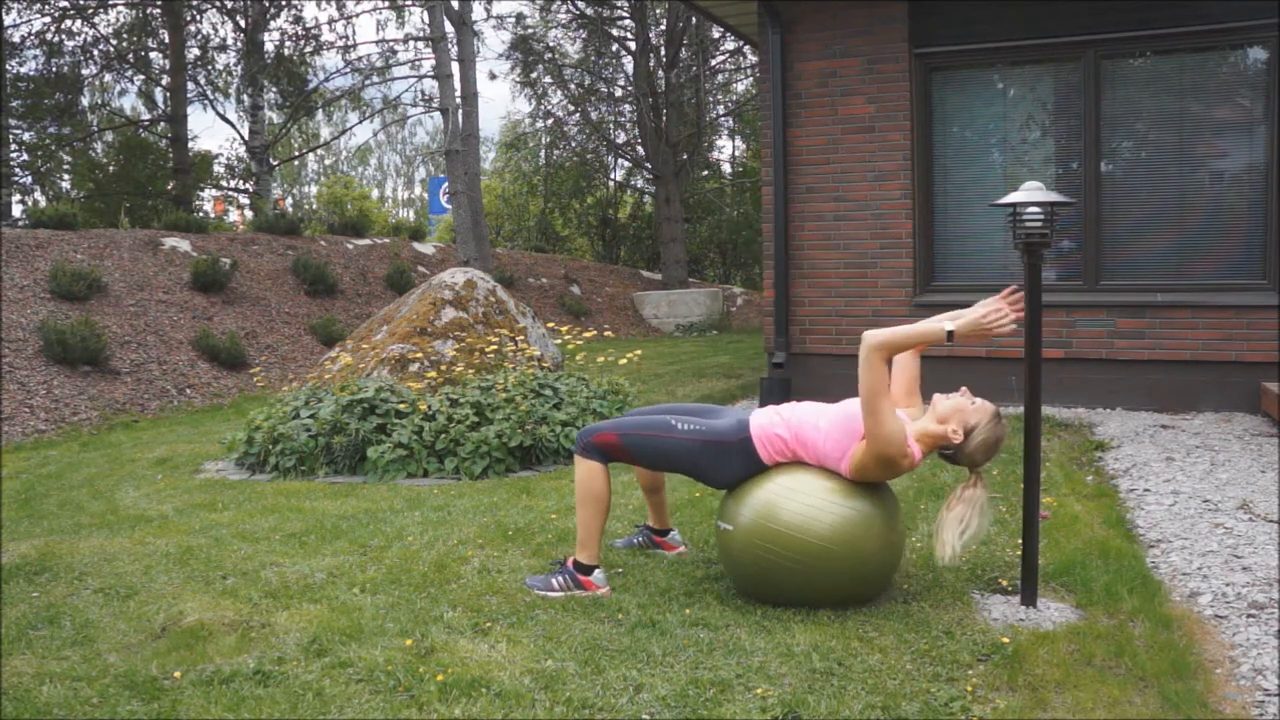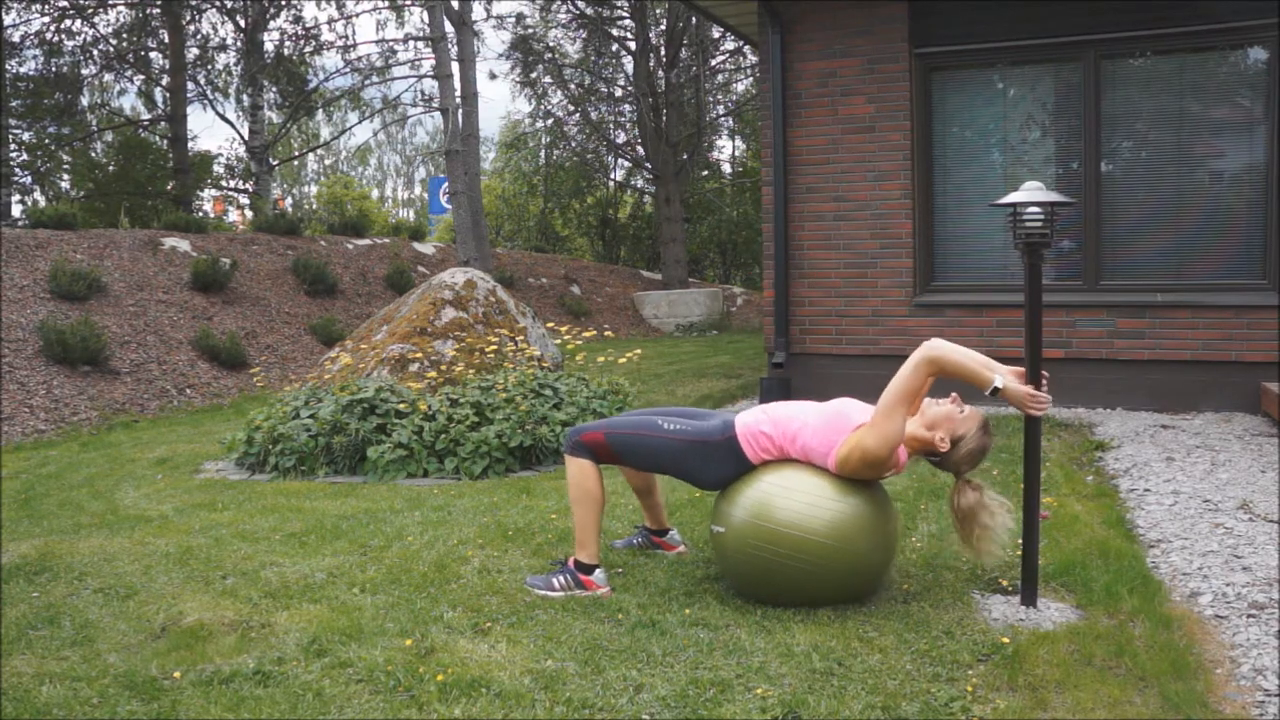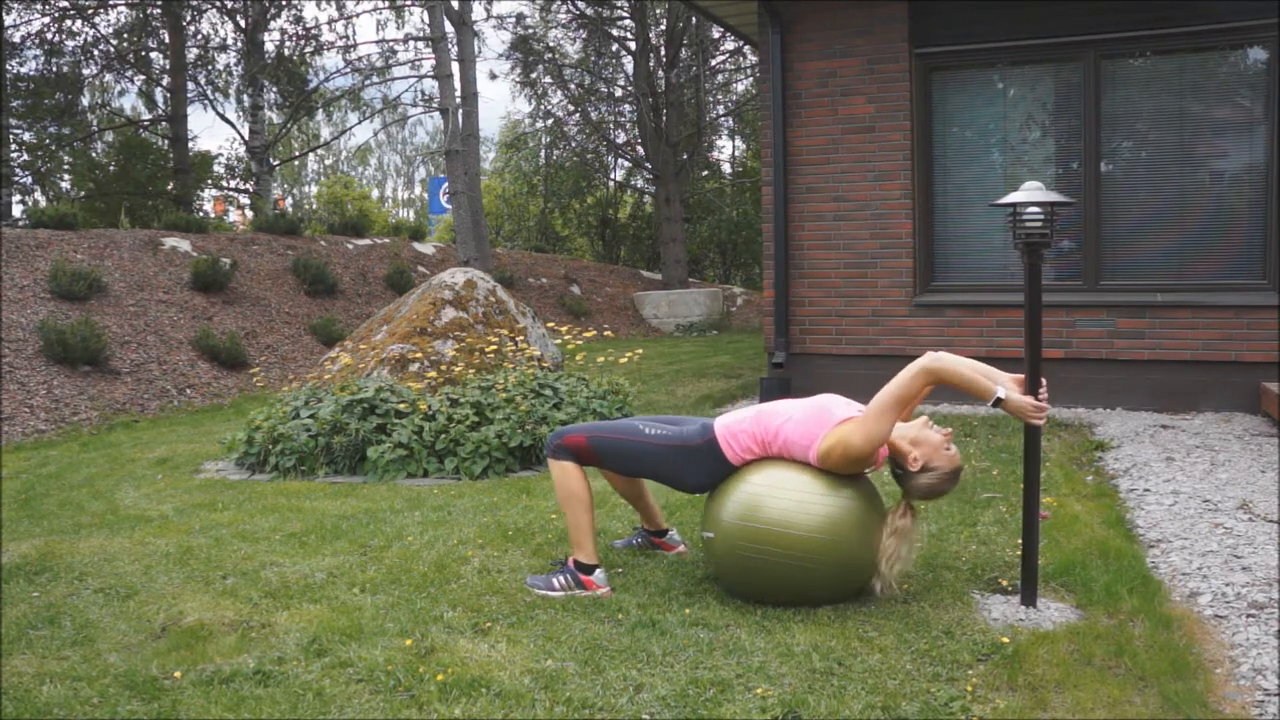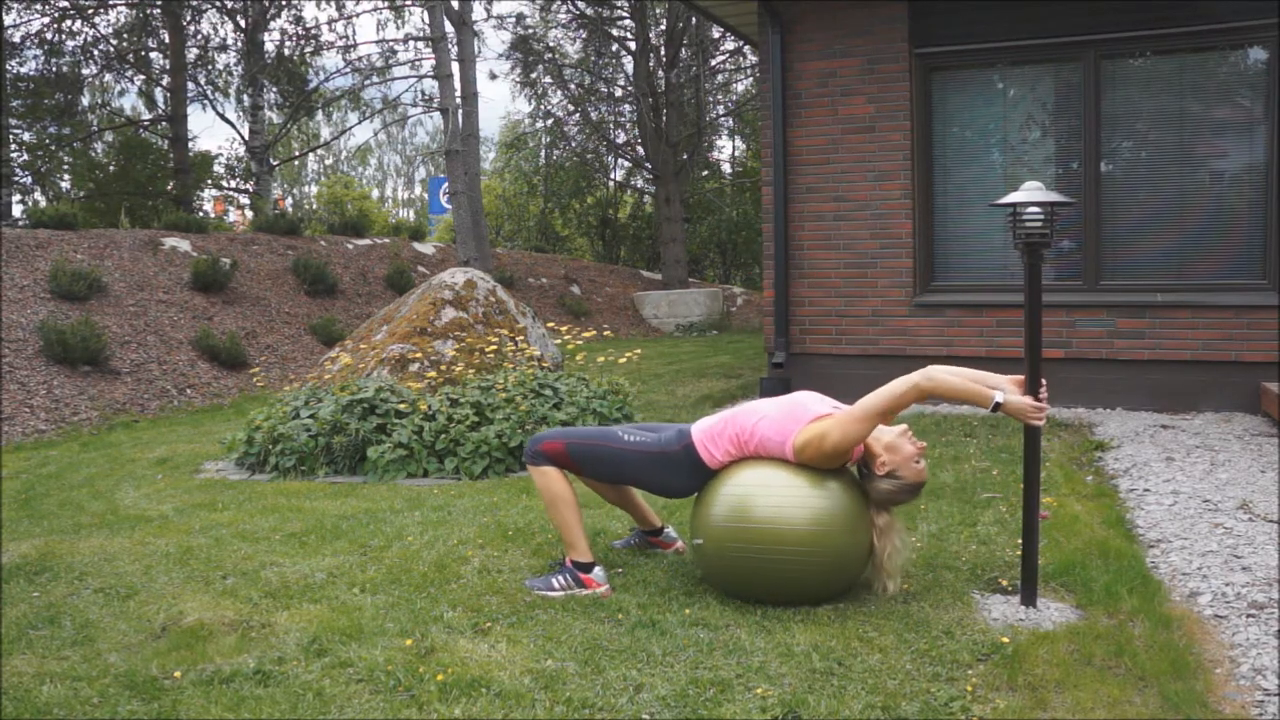
dt=0.4s
person 1, frame 1
left shoulder: (893, 451)
right shoulder: (911, 421)
left elbow: (873, 345)
right elbow: (907, 346)
left wrist: (955, 328)
right wrist: (965, 319)
left hip: (739, 447)
right hip: (753, 424)
left knee: (591, 441)
right knee: (632, 421)
left ankle: (585, 571)
right ankle: (661, 532)
person 1, frame 2
left shoulder: (878, 452)
right shoulder: (904, 432)
left elbow: (927, 354)
right elbow: (931, 352)
left wrist: (1000, 386)
right wrist: (1001, 372)
left hip: (725, 448)
right hip: (741, 428)
left knee: (581, 441)
right knee: (620, 426)
left ankle: (585, 572)
right ankle: (659, 533)
person 1, frame 3
left shoulder: (858, 448)
right shoulder: (882, 433)
right elbow: (933, 363)
left wrist: (1003, 397)
right wrist: (1006, 380)
left hip: (708, 451)
right hip: (721, 433)
left knee: (563, 444)
right knee: (601, 439)
left ankle: (585, 572)
right ankle: (658, 533)
person 1, frame 4
left shoulder: (834, 445)
right shoulder: (859, 433)
right elbow: (924, 378)
right wrist: (1005, 383)
left hip: (686, 457)
right hip: (696, 439)
left knee: (541, 450)
right knee: (580, 450)
left ankle: (583, 572)
right ankle: (655, 532)
